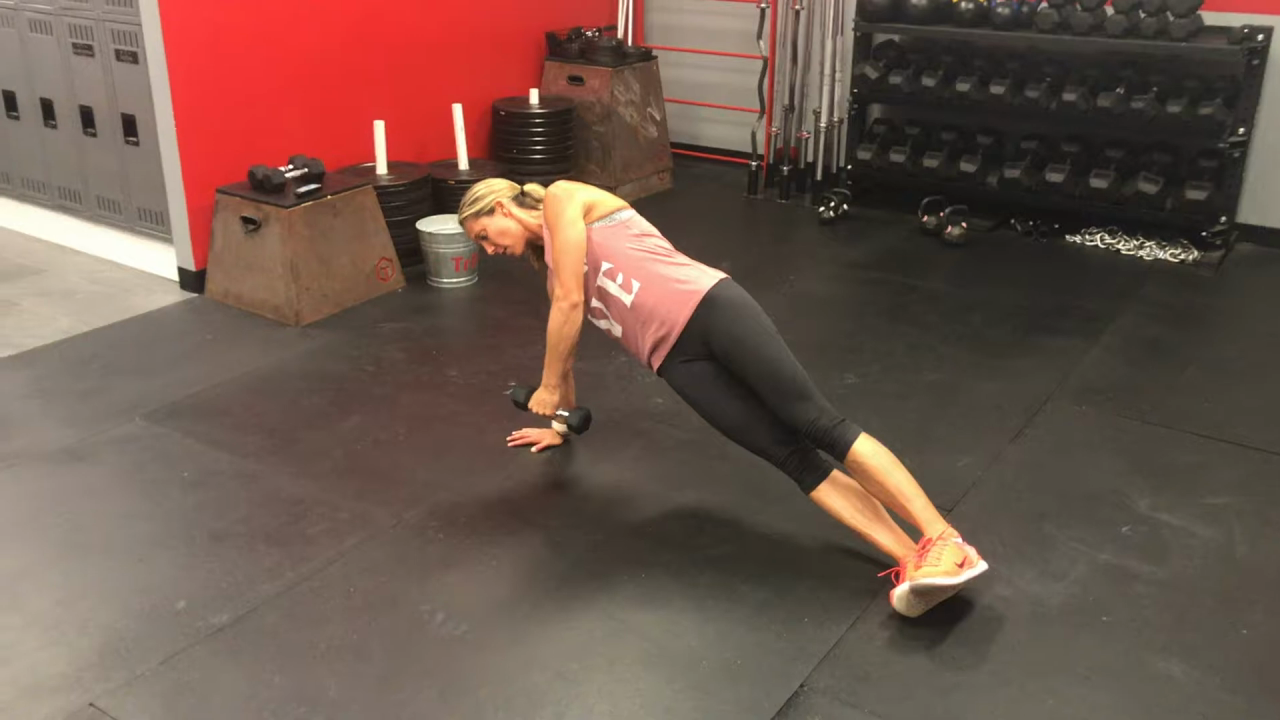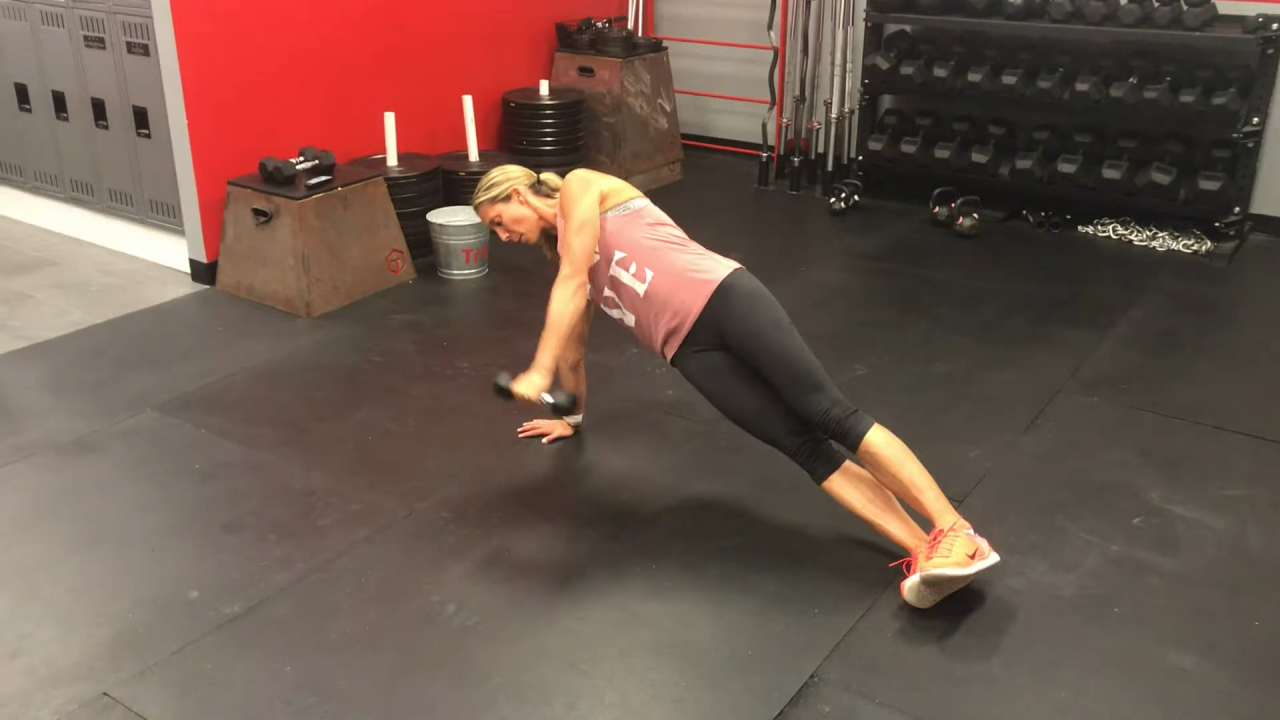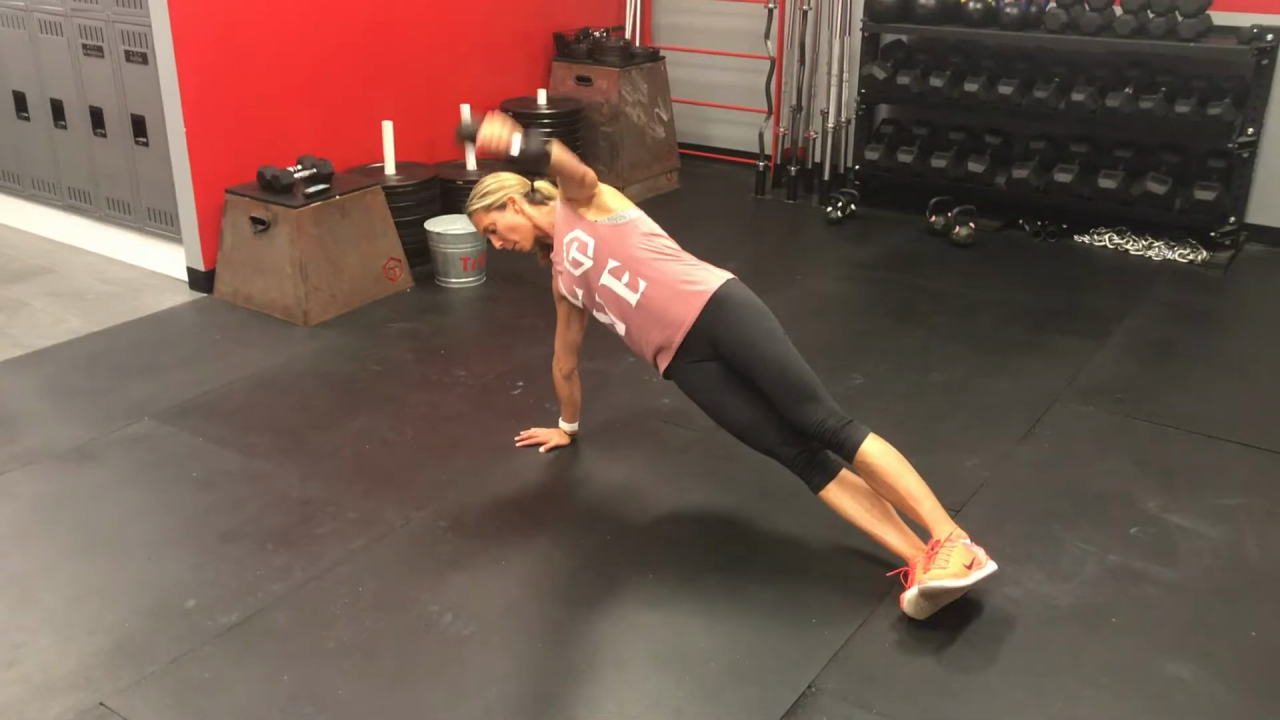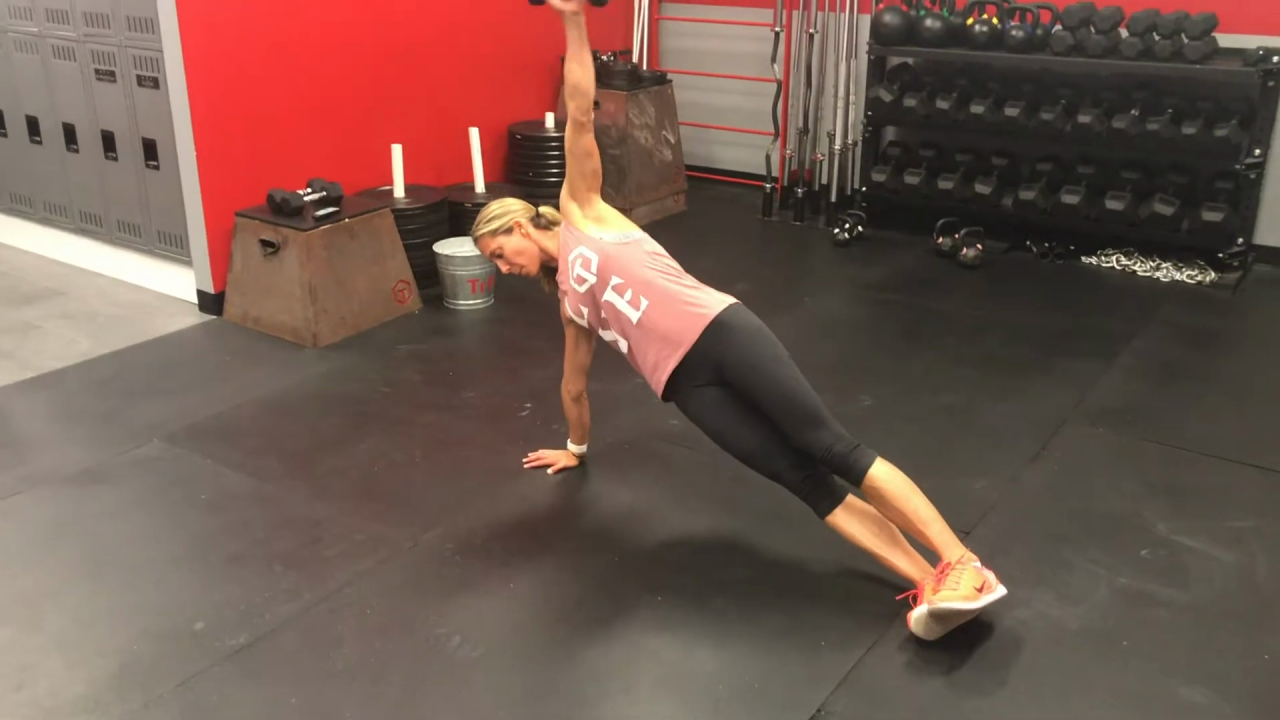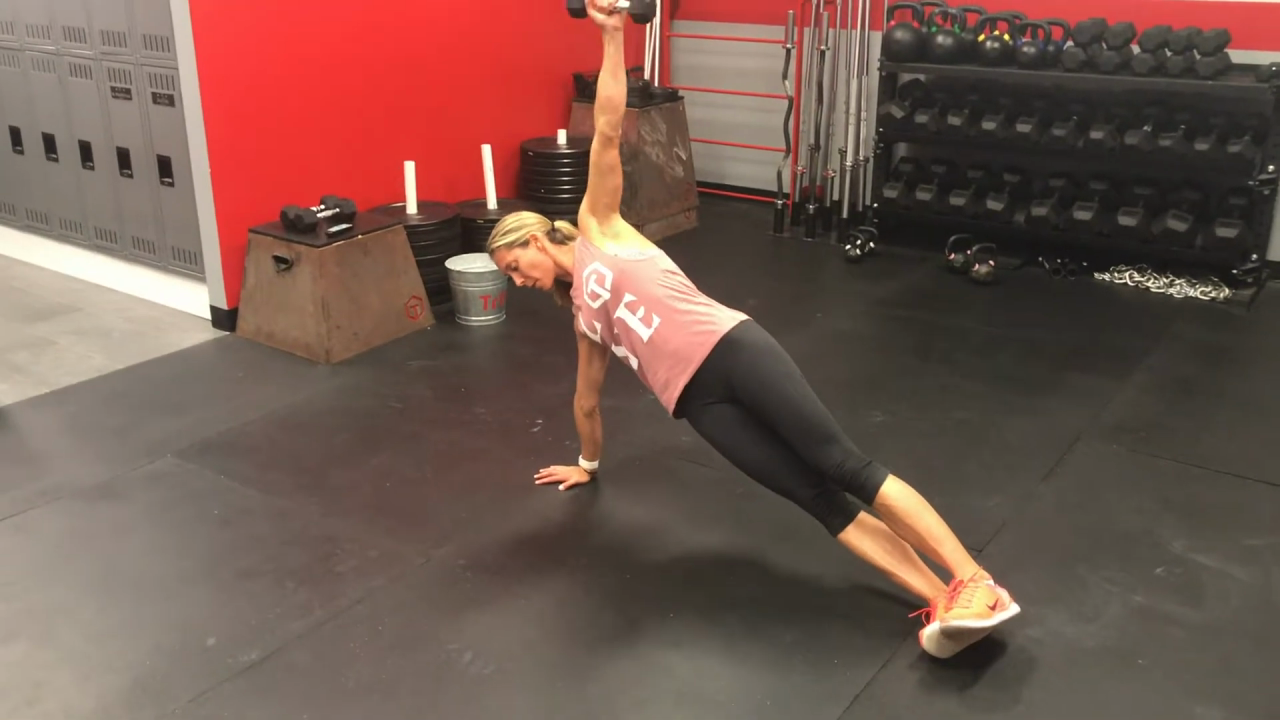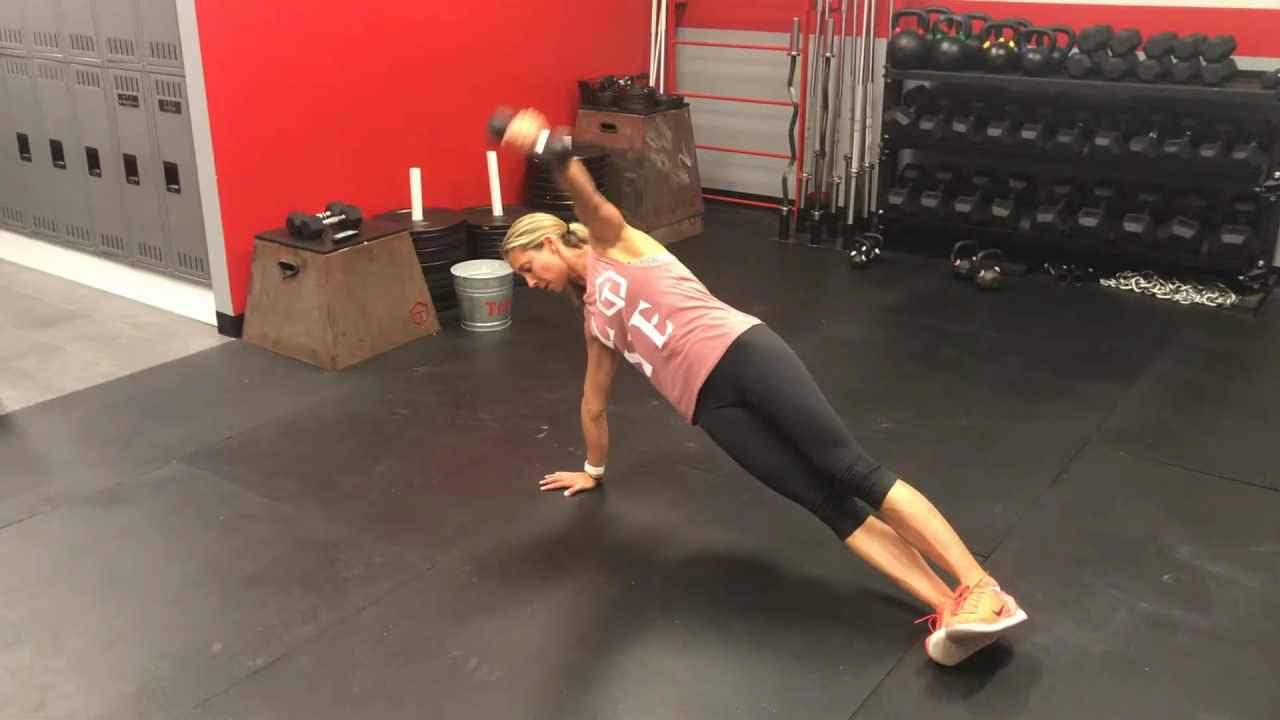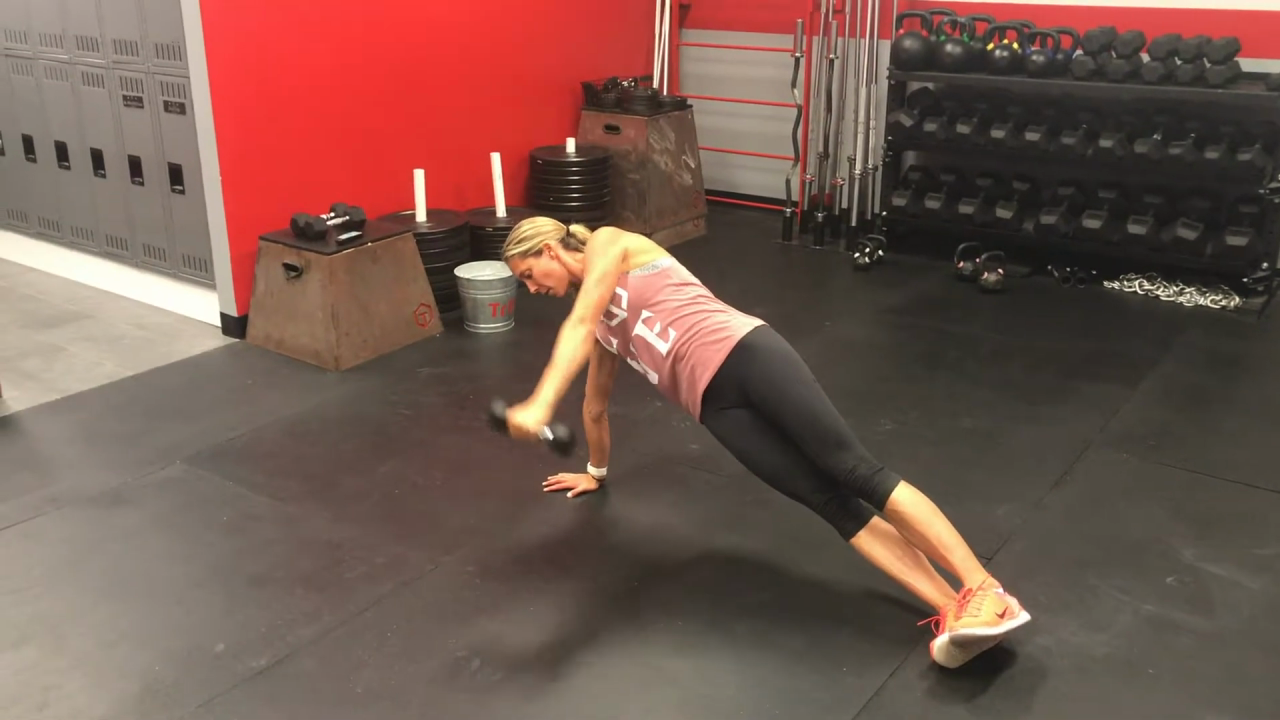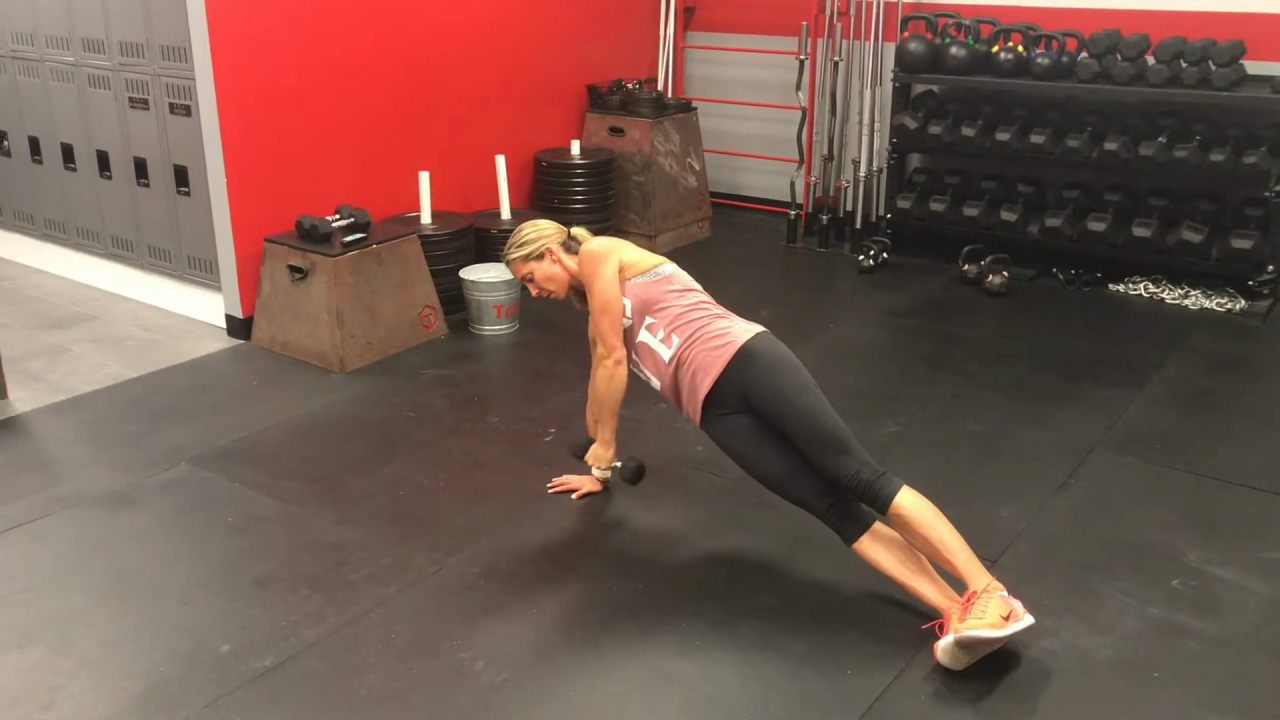
dt=0.5s
person 1, frame 1
left shoulder: (563, 199)
right shoulder: (553, 267)
left elbow: (570, 302)
right elbow: (564, 351)
left wrist: (546, 387)
right wrist: (561, 422)
left hip: (710, 306)
right hip: (677, 356)
left knee: (819, 423)
right knee: (794, 456)
left ankle: (944, 541)
right ankle: (910, 559)
person 1, frame 2
left shoulder: (581, 188)
right shoulder: (566, 257)
left elbow: (574, 285)
right elbow: (572, 346)
left wrist: (538, 373)
right wrist: (570, 413)
left hip: (723, 296)
right hip: (690, 346)
left knee: (831, 415)
right knee: (805, 448)
left ankle: (955, 532)
right ankle: (922, 552)
person 1, frame 3
left shoulder: (578, 205)
right shoulder: (560, 287)
left elbow: (566, 167)
right elbow: (566, 362)
left wrist: (514, 142)
right wrist: (566, 425)
left hip: (715, 308)
right hip: (680, 358)
left knee: (827, 423)
right knee: (803, 457)
left ankle: (953, 544)
right ankle: (918, 561)
person 1, frame 4
left shoulder: (580, 213)
right shoulder: (569, 297)
left elbow: (579, 115)
right elbow: (575, 382)
right wrist: (575, 448)
left hip: (720, 329)
right hip: (689, 382)
left knee: (834, 451)
right knee: (805, 481)
left ankle: (961, 565)
right ankle: (930, 585)
person 1, frame 5
left shoulder: (598, 229)
right shoulder: (582, 314)
left elbow: (608, 136)
right elbow: (587, 398)
right wrist: (587, 465)
left hip: (731, 348)
right hip: (698, 399)
left knee: (847, 468)
right knee: (818, 499)
left ankle: (976, 585)
right ankle: (942, 604)
person 1, frame 6
left shoulder: (609, 244)
right shoulder: (595, 320)
left elbow: (586, 195)
right elbow: (594, 403)
left wrist: (543, 146)
right wrist: (593, 470)
left hip: (742, 352)
right hip: (711, 403)
left knee: (853, 471)
right knee: (828, 504)
left ankle: (981, 589)
right ankle: (948, 609)
person 1, frame 7
left shoulder: (610, 244)
right shoulder: (599, 323)
left elbow: (580, 328)
right elbow: (595, 401)
left wrist: (540, 407)
right wrist: (596, 469)
left hip: (745, 352)
right hip: (715, 400)
left knee: (858, 472)
right knee: (833, 502)
left ankle: (984, 591)
right ankle: (951, 608)
person 1, frame 8
left shoulder: (599, 254)
right shoulder: (595, 317)
left elbow: (612, 360)
right elbow: (599, 396)
left wrist: (604, 444)
right wrist: (600, 470)
left hip: (747, 358)
right hip: (716, 407)
left knee: (860, 477)
right knee: (834, 507)
left ankle: (989, 594)
right ankle: (955, 613)
